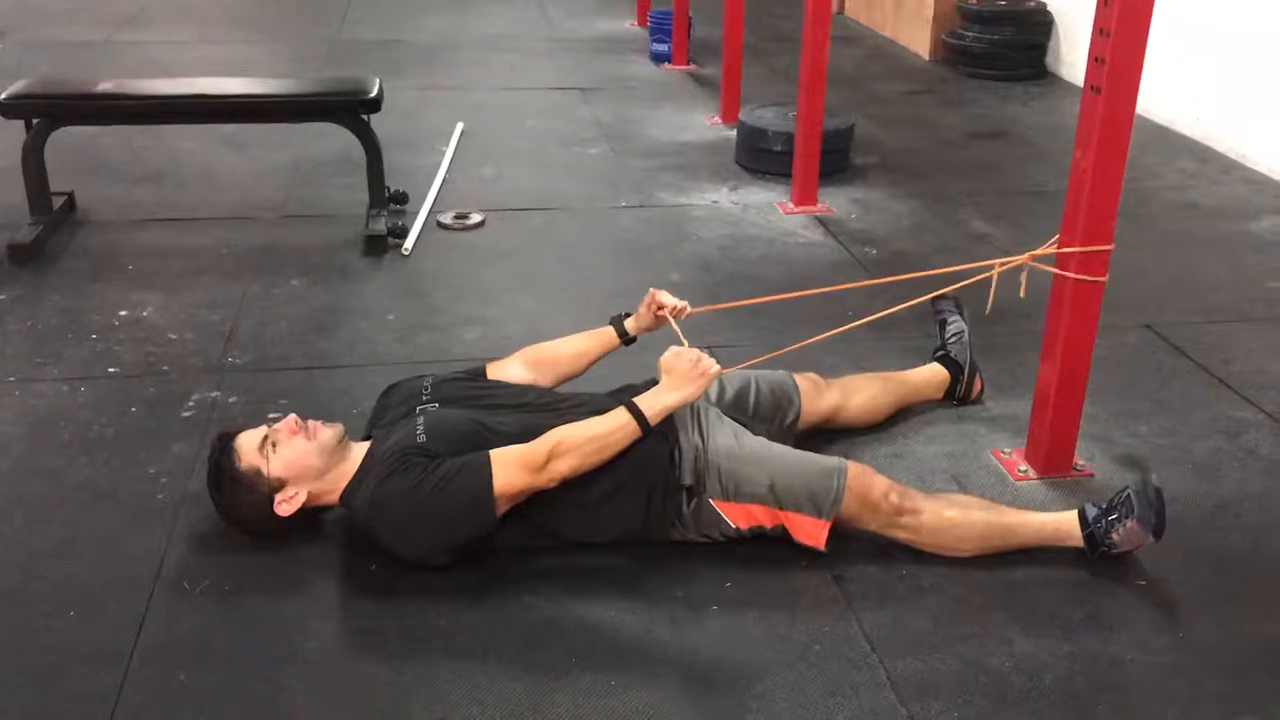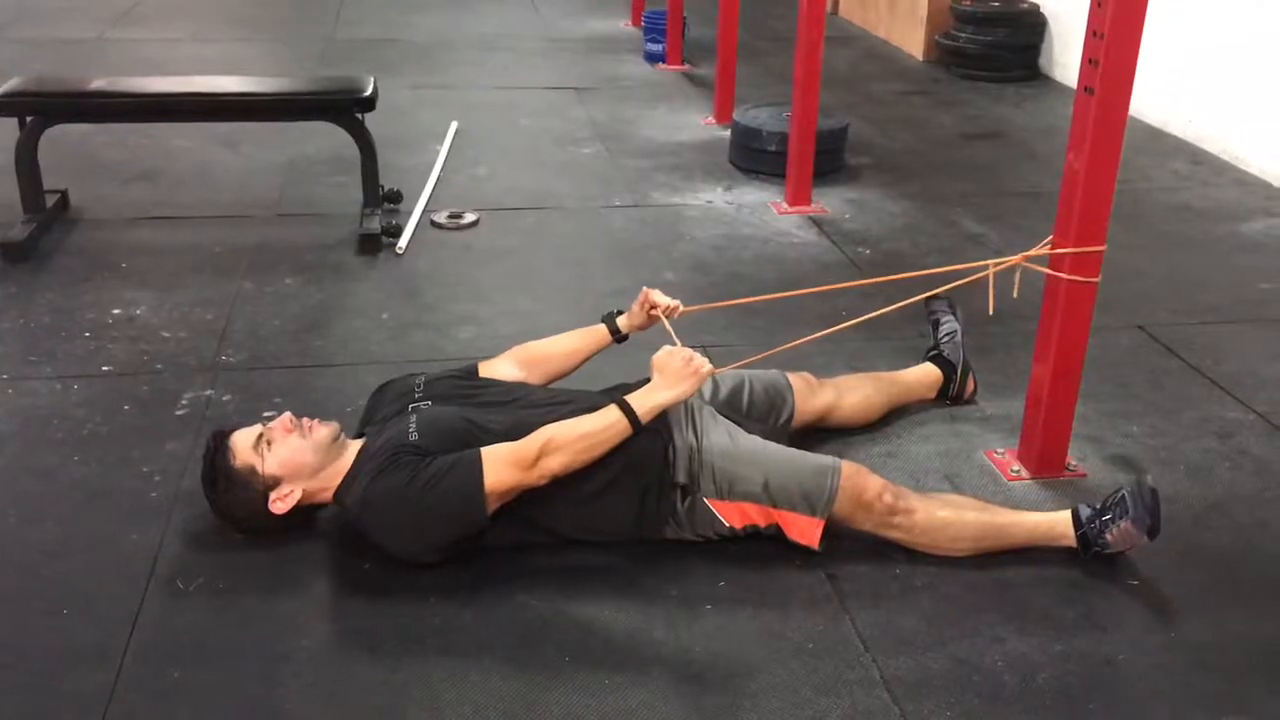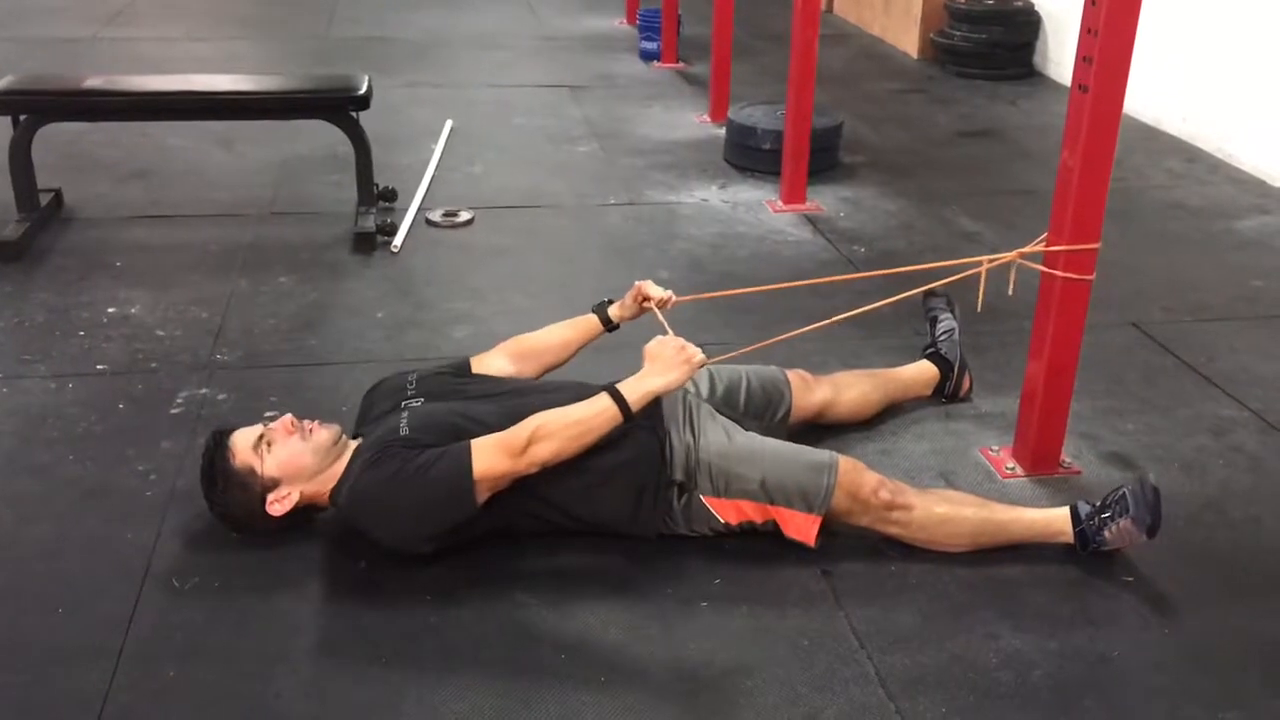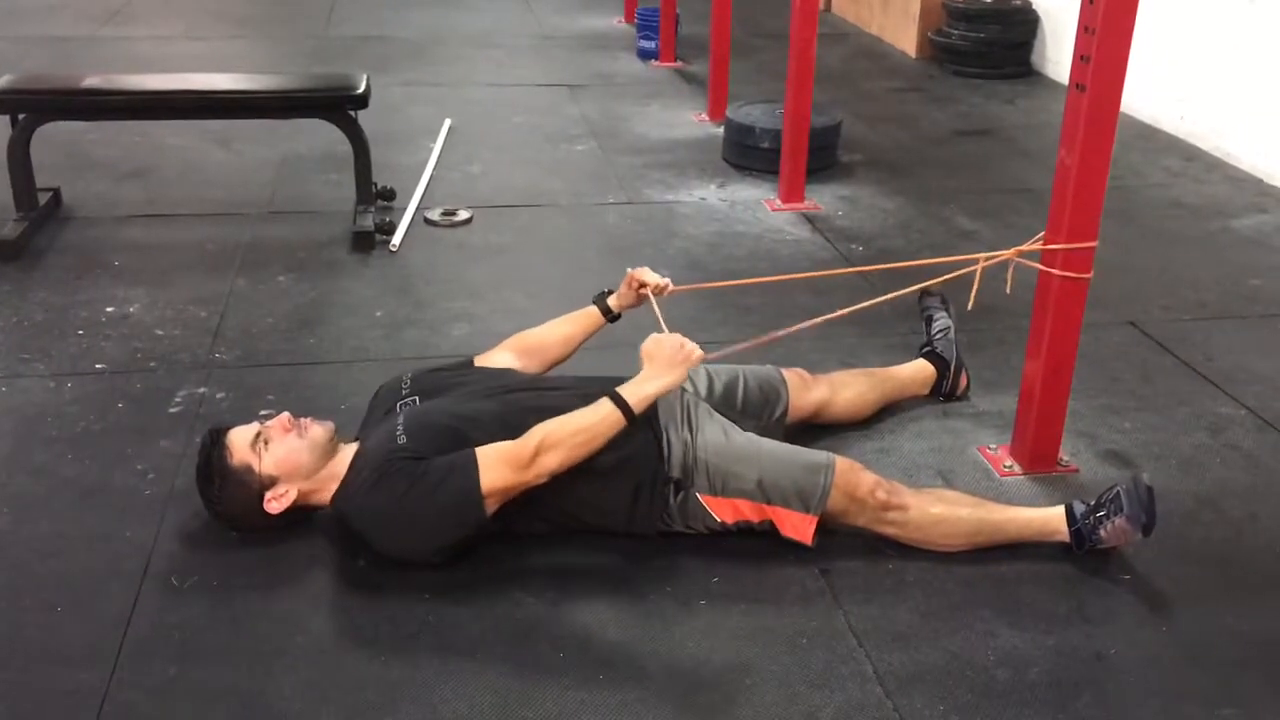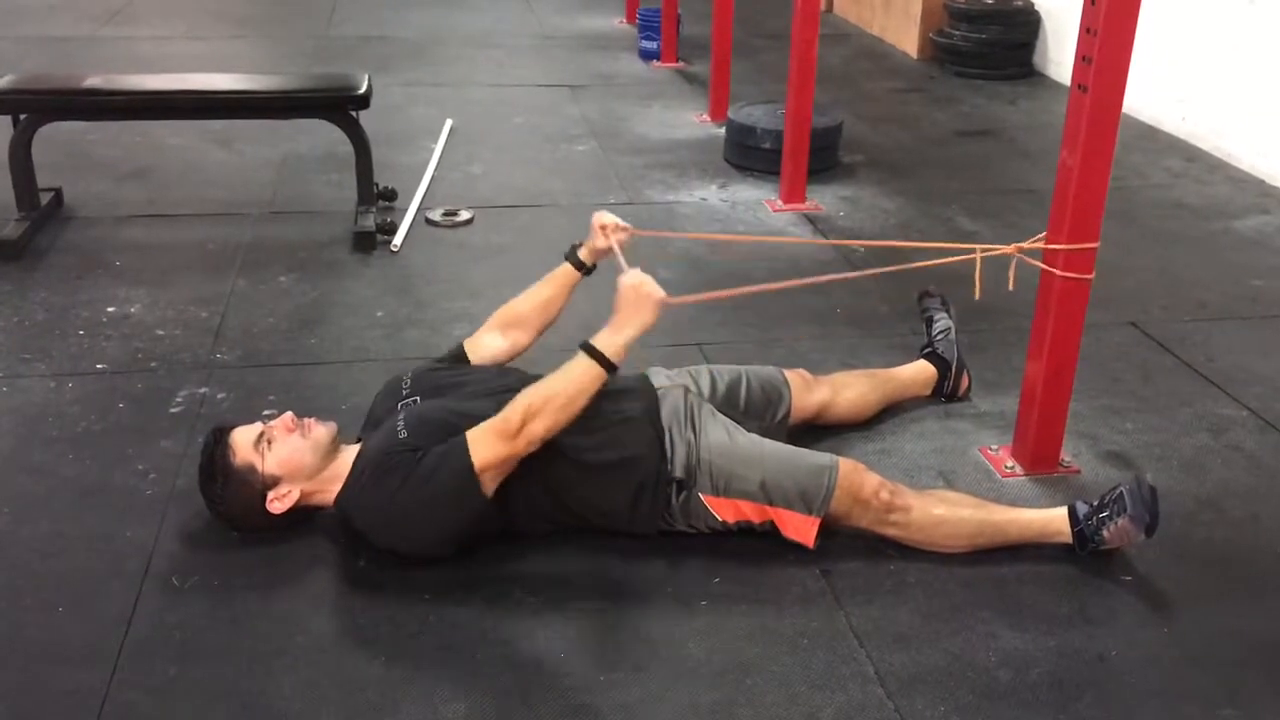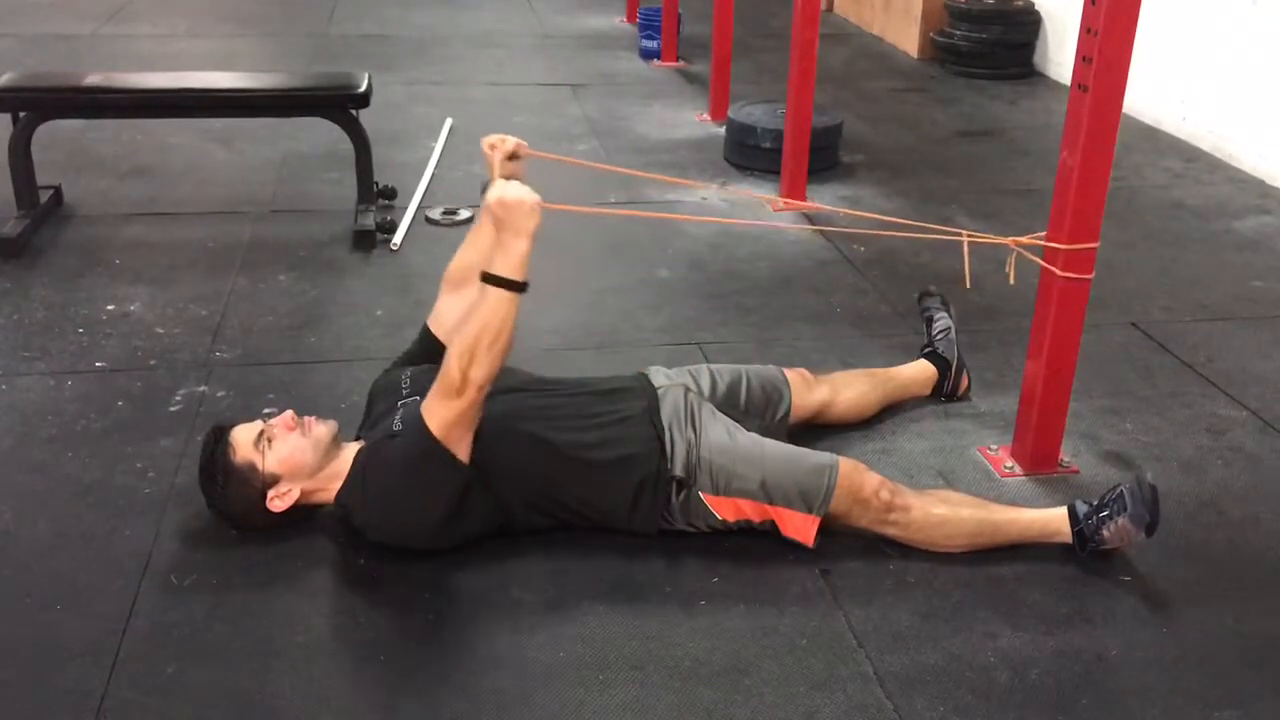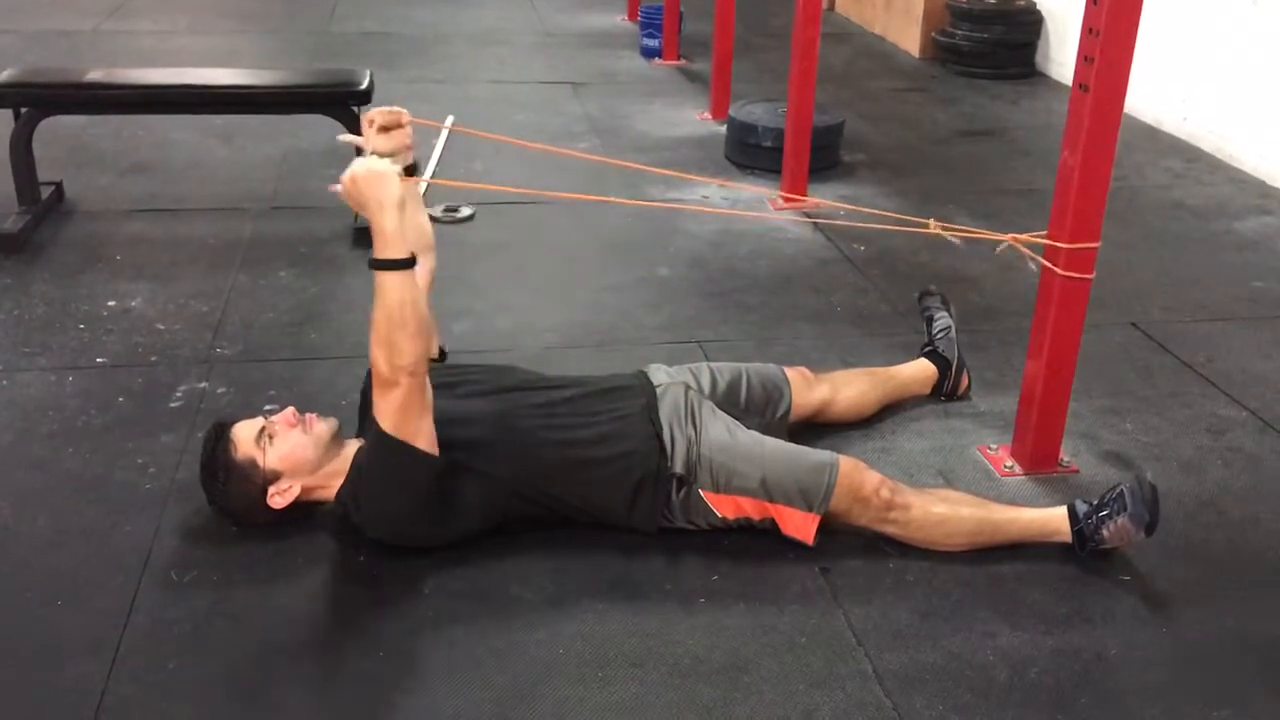
dt=0.4s
person 1, frame 1
left shoulder: (397, 407)
right shoulder: (402, 509)
left elbow: (525, 371)
right elbow: (545, 465)
left wrist: (630, 326)
right wrist: (662, 395)
left hip: (658, 411)
right hip: (677, 476)
left knee: (819, 394)
right knee: (884, 501)
left ankle: (946, 373)
right ankle: (1086, 529)
person 1, frame 2
left shoulder: (389, 405)
right shoulder: (391, 504)
left elbow: (514, 369)
right elbow: (537, 464)
left wrist: (623, 325)
right wrist: (653, 394)
left hip: (650, 412)
right hip: (670, 476)
left knee: (812, 393)
right knee: (878, 501)
left ankle: (940, 374)
right ankle: (1079, 529)
person 1, frame 3
left shoulder: (385, 402)
right shoulder: (386, 500)
left elbow: (505, 363)
right elbow: (525, 452)
left wrist: (613, 314)
right wrist: (643, 381)
left hip: (652, 405)
right hip: (666, 474)
left knee: (808, 389)
right knee: (874, 499)
left ankle: (935, 373)
right ankle: (1077, 528)
person 1, frame 4
left shoulder: (388, 405)
right shoulder: (389, 509)
left elbow: (510, 360)
right elbow: (530, 462)
left wrist: (610, 304)
right wrist: (645, 386)
left hip: (647, 404)
right hip: (661, 470)
left knee: (805, 387)
right knee: (873, 499)
left ankle: (934, 371)
right ankle: (1073, 527)
person 1, frame 5
left shoulder: (395, 404)
right shoulder: (393, 506)
left elbow: (503, 337)
right elbow: (520, 436)
left wrist: (581, 258)
right wrist: (619, 334)
left hip: (650, 400)
right hip: (666, 473)
left knee: (808, 389)
right knee: (876, 500)
left ankle: (935, 370)
right ankle: (1075, 525)
person 1, frame 6
left shoulder: (389, 403)
right shoulder: (391, 502)
left elbow: (457, 307)
right elbow: (464, 395)
left wrist: (491, 191)
right wrist: (511, 243)
left hip: (648, 396)
right hip: (666, 471)
left knee: (809, 388)
right knee: (876, 500)
left ankle: (935, 370)
right ankle: (1074, 525)
person 1, frame 7
left shoulder: (378, 422)
right shoulder: (388, 505)
left elbow: (415, 276)
right elbow: (399, 370)
left wrist: (395, 169)
right wrist: (384, 216)
left hip: (649, 395)
right hip: (664, 469)
left knee: (809, 386)
right knee: (876, 500)
left ankle: (935, 370)
right ankle: (1074, 524)
